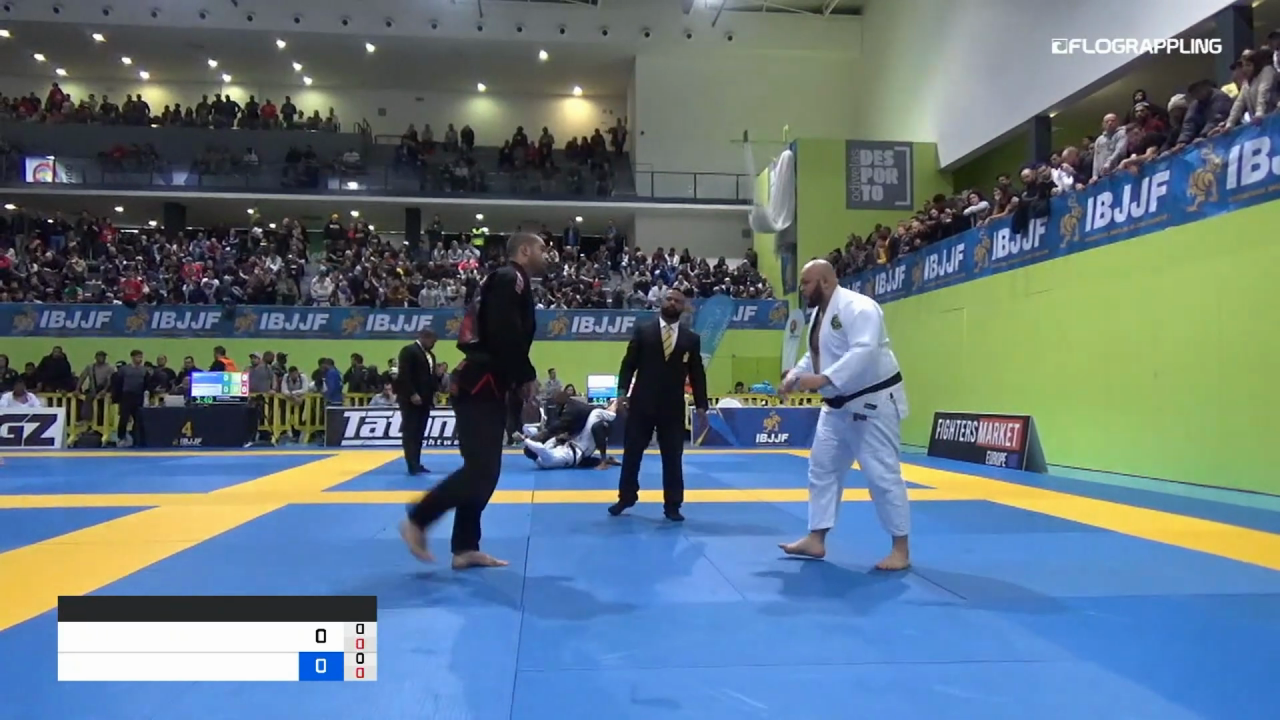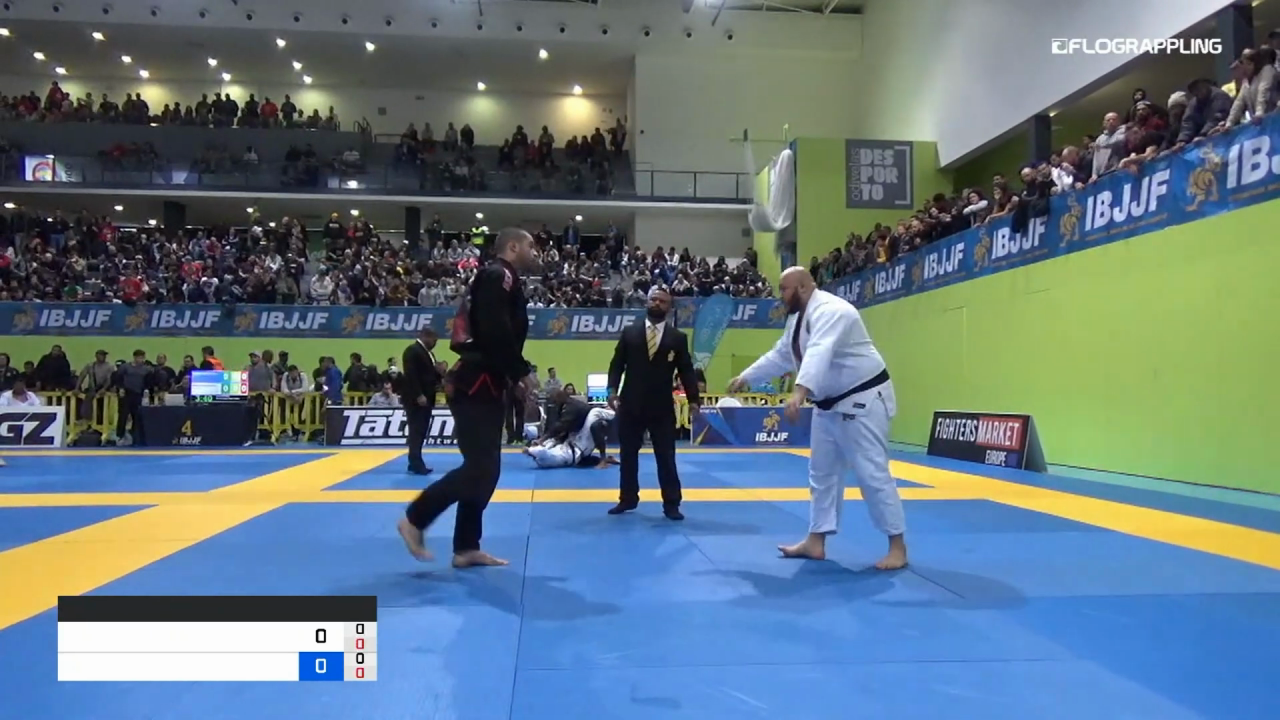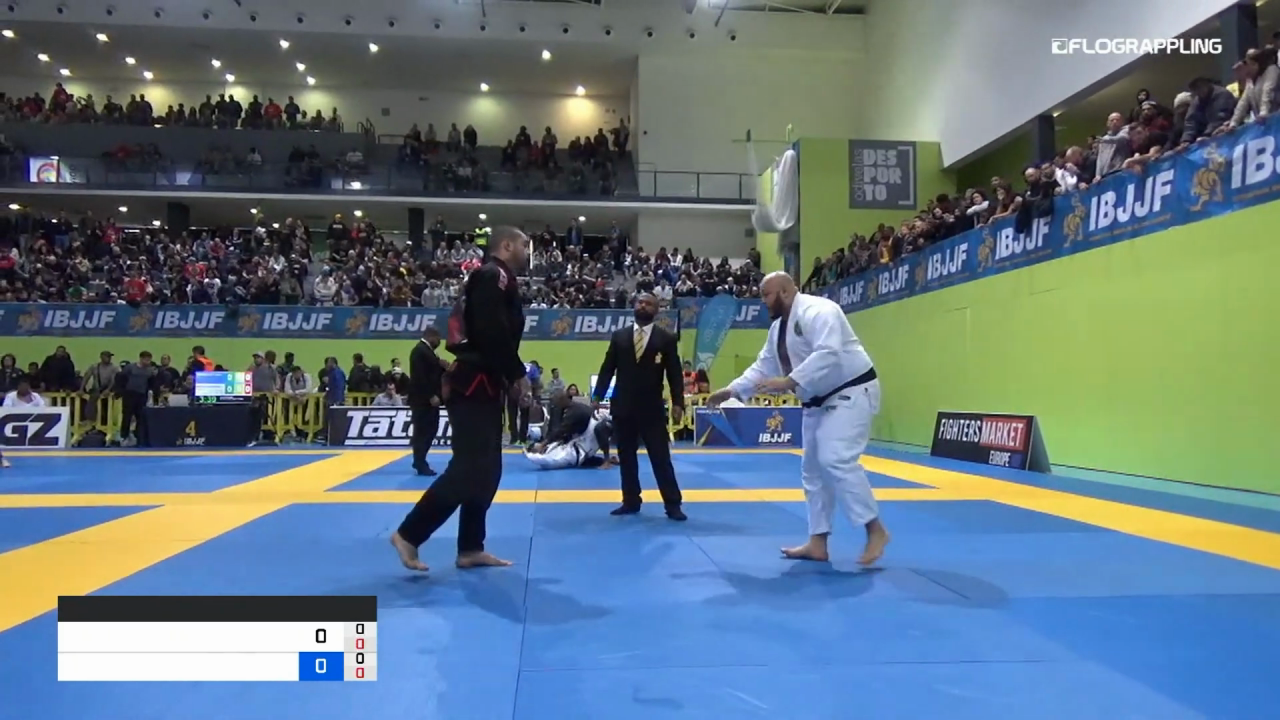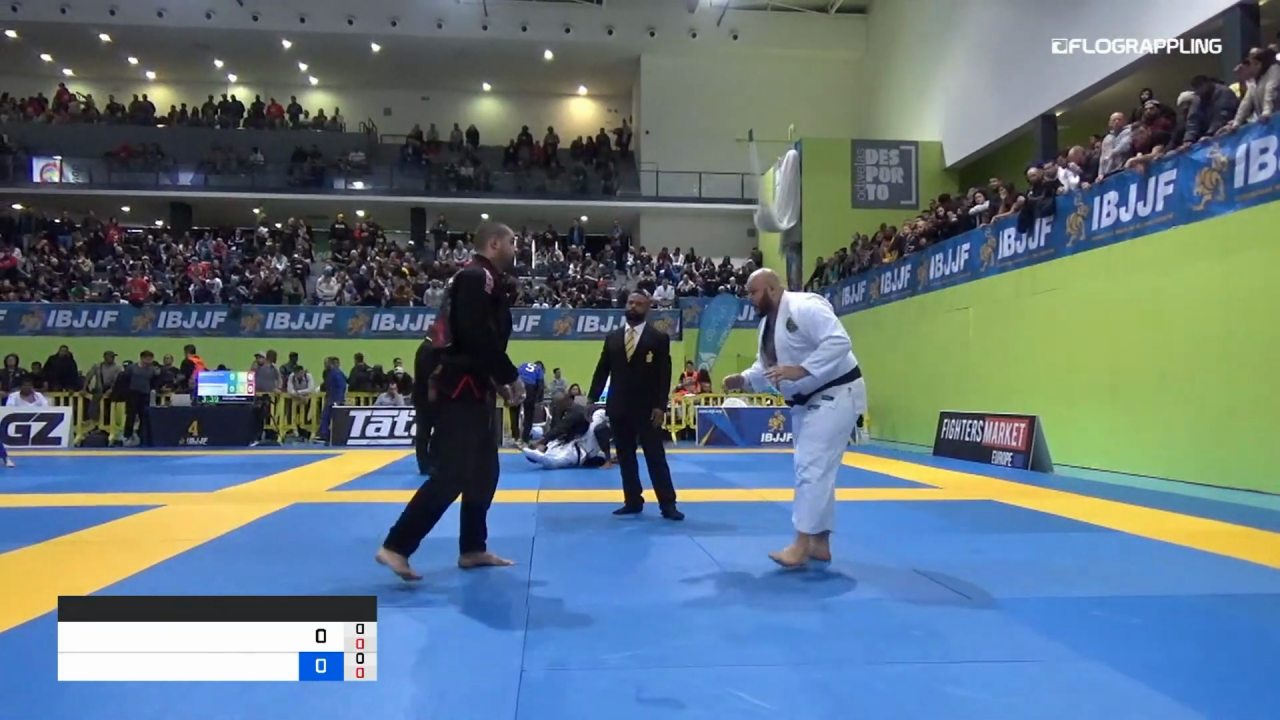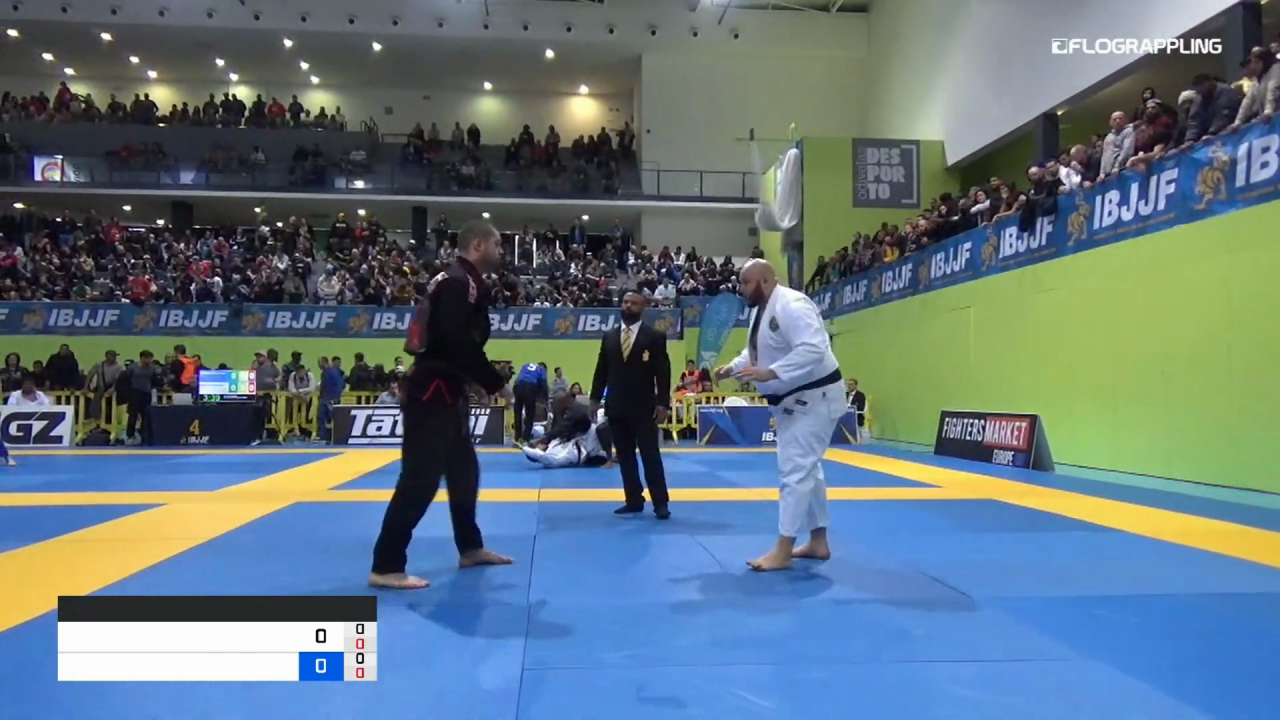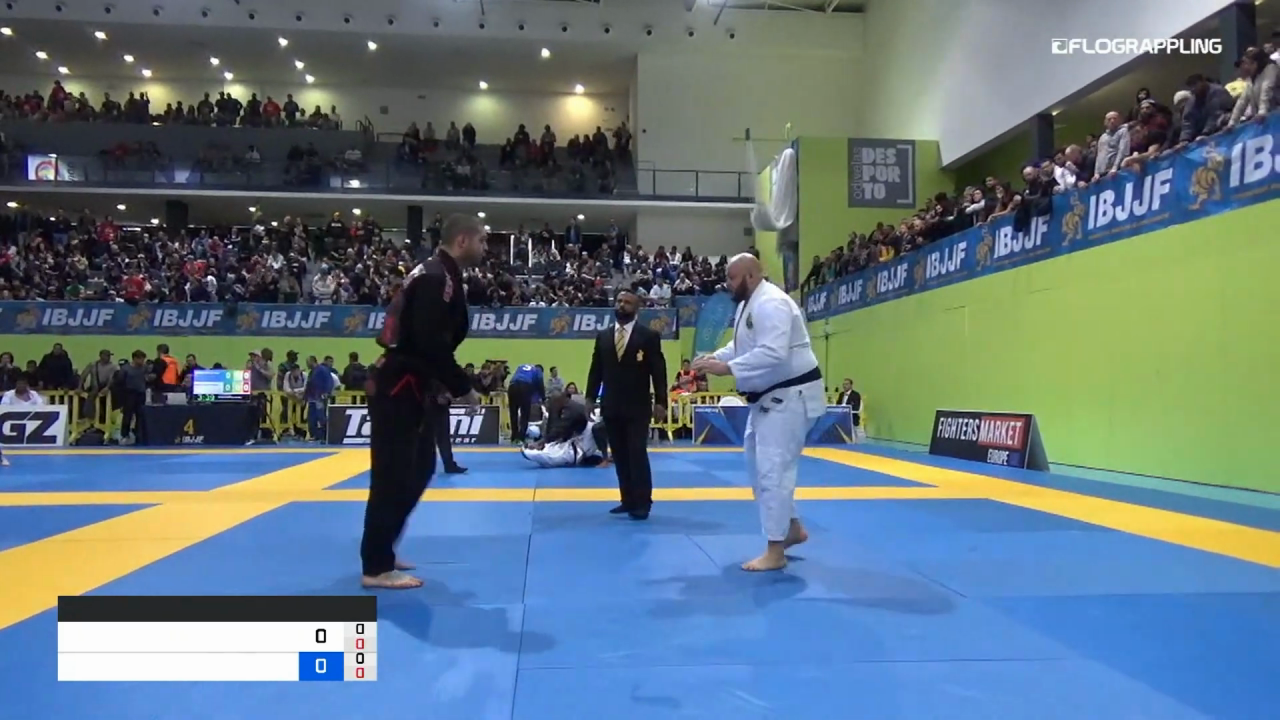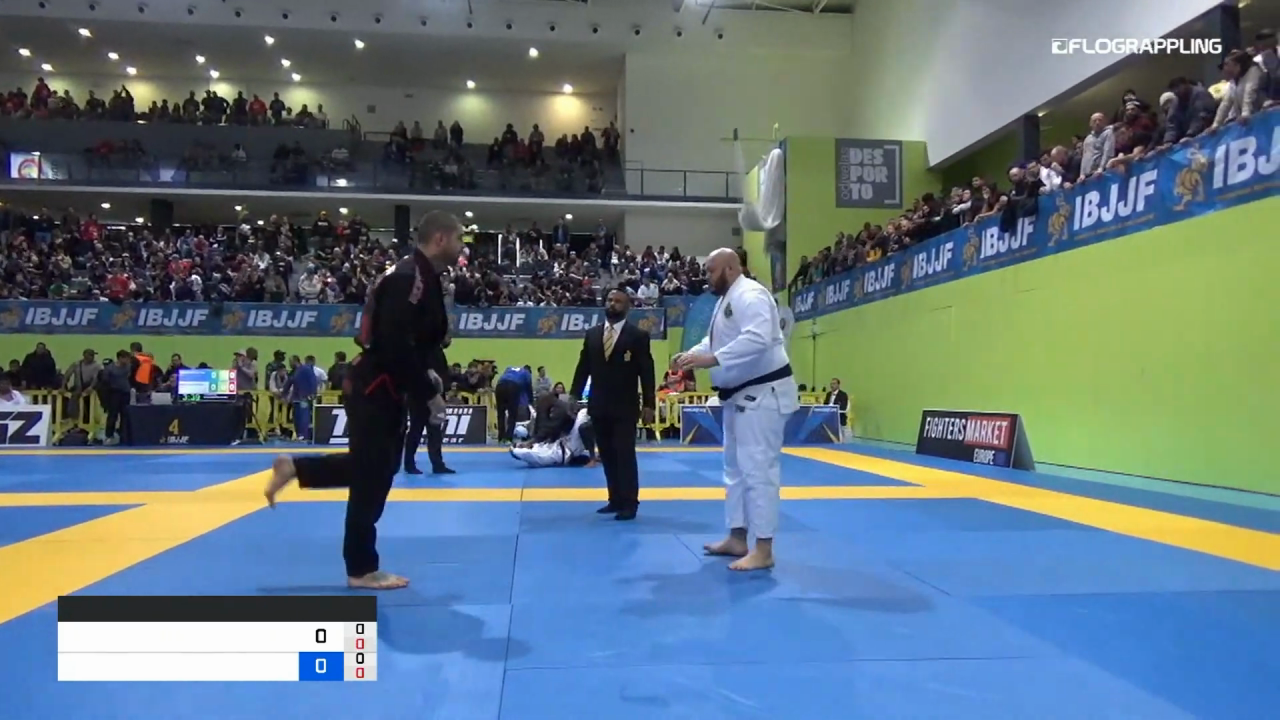
dt=0.2s
person 1, frame 1
left shoulder: (510, 283)
right shoulder: (509, 279)
right elbow: (505, 335)
left wrist: (520, 379)
right wrist: (526, 375)
left hip: (486, 384)
right hip: (481, 385)
left knee: (484, 470)
right knee: (481, 469)
left ankle: (466, 548)
right ankle: (417, 520)
person 1, frame 2
left shoulder: (498, 280)
right shoulder: (498, 277)
right elbow: (495, 334)
left wrist: (513, 377)
right wrist: (520, 372)
left hip: (482, 384)
right hip: (477, 385)
left knee: (484, 469)
right knee: (478, 468)
left ankle: (466, 547)
right ankle: (416, 519)
person 1, frame 3
left shoulder: (493, 280)
right shoulder: (493, 276)
right elbow: (492, 334)
left wrist: (509, 378)
right wrist: (517, 373)
left hip: (481, 384)
right hip: (475, 386)
left knee: (486, 470)
right knee: (470, 469)
left ankle: (471, 548)
right ankle: (409, 535)
person 1, frame 4
left shoulder: (479, 279)
right shoulder: (477, 278)
right elbow: (479, 337)
left wrist: (498, 379)
right wrist: (508, 375)
left hip: (470, 388)
right hip: (460, 390)
left knee: (483, 471)
right knee: (452, 474)
left ankle: (473, 548)
right ankle: (396, 548)
person 1, frame 5
left shoulder: (457, 280)
right shoulder: (460, 283)
right elbow: (463, 346)
left wrist: (484, 383)
right wrist: (497, 384)
left hip: (437, 389)
right hip: (432, 393)
left knee: (464, 471)
right knee: (421, 479)
left ankle: (471, 547)
right ankle: (386, 566)
person 1, frame 6
left shoulder: (437, 274)
right shoulder: (437, 278)
right elbow: (433, 345)
left wrist: (442, 383)
right wrist: (463, 389)
left hip: (404, 384)
right hip: (399, 387)
left knee: (419, 468)
right knee: (394, 476)
left ankle: (384, 550)
right ankle: (377, 567)
person 1, frame 7
left shoulder: (420, 276)
right shoulder: (409, 280)
right elbow: (397, 347)
left wrist: (425, 372)
right wrist: (429, 394)
left hip: (383, 387)
right hip: (378, 388)
left knee: (374, 468)
right knee: (372, 476)
left ankle: (293, 467)
right ankle: (363, 569)
person 2, frame 1
left shoulder: (856, 308)
right shoulder: (819, 313)
left elbow: (863, 352)
right elbow: (815, 355)
left wrist: (821, 379)
right wrist: (794, 376)
left hip: (872, 402)
right hip: (838, 405)
left knee: (881, 474)
right knee: (822, 469)
left ankle: (900, 548)
right ankle: (816, 538)
person 2, frame 2
left shoulder: (830, 310)
right shoulder: (798, 319)
left elbow: (820, 353)
right elbow: (780, 357)
left wrist: (799, 393)
right wrist: (745, 378)
left hip: (863, 400)
right hip: (830, 404)
left knee: (872, 472)
right knee: (822, 472)
left ankle: (897, 544)
right ankle: (816, 540)
person 2, frame 3
left shoulder: (816, 311)
right shoulder: (780, 326)
left elbow: (828, 354)
right elbow: (764, 366)
left wrist: (788, 382)
right wrist: (730, 391)
left hip: (851, 394)
right hip: (820, 401)
left knee: (836, 462)
right knee: (814, 470)
left ankle: (875, 530)
right ankle: (818, 542)
person 2, frame 4
left shoulder: (806, 306)
right shoulder: (767, 321)
left elbow: (838, 342)
right elbow: (765, 364)
left wrist: (801, 370)
right wrist: (744, 379)
left hip: (836, 395)
right hip: (808, 400)
left knee: (813, 466)
right knee: (813, 467)
left ankle: (801, 545)
right ankle: (820, 543)
person 2, frame 5
left shoulder: (792, 306)
right shoulder: (760, 310)
left elbow: (813, 351)
right elbow: (755, 351)
left wrist: (768, 373)
right wrist: (734, 367)
left hip: (813, 398)
right hip: (792, 399)
left knee: (795, 470)
right knee: (806, 469)
left ankle: (783, 550)
right ankle: (818, 541)
person 2, frame 6
left shoulder: (770, 304)
right shoulder: (749, 304)
left elbow: (771, 354)
right elbow: (741, 345)
left wrist: (726, 368)
right wrist: (715, 358)
left hip: (791, 396)
right hip: (771, 396)
left knee: (773, 470)
right knee: (758, 464)
left ankle: (775, 551)
right ankle: (792, 527)
person 2, frame 7
left shoulder: (749, 295)
right shoulder: (728, 300)
left elbow: (758, 339)
right elbow: (715, 340)
left wrist: (712, 359)
right wrist: (691, 355)
left hip: (763, 394)
right hip: (741, 395)
left knee: (757, 469)
right knee: (735, 466)
left ankle: (763, 550)
right ankle: (737, 538)
person 3, frame 1
left shoulder: (691, 339)
right shoulder: (642, 331)
left elbow: (697, 373)
right elbow: (628, 364)
left wrist: (701, 403)
right wrist: (623, 391)
left hip: (673, 407)
right hip: (642, 404)
left knee: (673, 458)
right knee: (632, 453)
left ankle: (672, 505)
right ankle: (626, 497)
person 3, frame 2
left shoulder: (677, 338)
right shoulder: (629, 333)
left elbow: (686, 370)
right elbow: (617, 364)
left wrist: (693, 398)
right wrist: (613, 390)
left hip: (662, 406)
right hip: (631, 404)
left knee: (666, 456)
right knee: (628, 454)
left ankle: (671, 504)
right ankle: (628, 499)
person 3, frame 3
left shoulder: (666, 339)
right shoulder: (619, 336)
left elbow: (675, 374)
right elbow: (607, 368)
left wrist: (677, 403)
right wrist: (598, 396)
left hip: (652, 408)
right hip: (623, 407)
left knee: (660, 456)
right knee: (626, 456)
left ankle: (672, 504)
right ankle: (631, 501)
person 3, frame 4
left shoulder: (658, 338)
right shoulder: (612, 337)
left elbow: (664, 374)
right elbow: (602, 370)
left wrist: (660, 405)
right wrist: (592, 398)
left hip: (646, 408)
right hip: (618, 407)
left knee: (655, 455)
right knee: (625, 456)
left ankle: (667, 503)
right ankle: (633, 501)
person 3, frame 5
left shoulder: (655, 337)
right shoulder: (609, 337)
left elbow: (663, 372)
right elbow: (601, 370)
left wrist: (662, 402)
right wrist: (595, 399)
left hip: (643, 407)
right hip: (616, 406)
left knee: (649, 453)
right knee: (624, 455)
left ankle: (660, 501)
right ankle: (633, 500)
person 3, frame 6
left shoulder: (649, 336)
right shoulder: (603, 336)
left elbow: (658, 371)
right elbow: (596, 370)
left wrist: (660, 401)
right wrist: (590, 398)
left hip: (637, 407)
right hip: (611, 406)
left knee: (637, 452)
right knee: (620, 455)
left ankle: (642, 502)
right ankle: (628, 500)
person 3, frame 7
left shoulder: (638, 336)
right shoulder: (592, 334)
left elbow: (647, 372)
right elbow: (583, 367)
left wrist: (649, 403)
right wrist: (574, 395)
left hip: (625, 406)
right hip: (599, 405)
left knee: (625, 453)
right knee: (607, 455)
left ankle: (629, 503)
right ankle: (615, 499)
